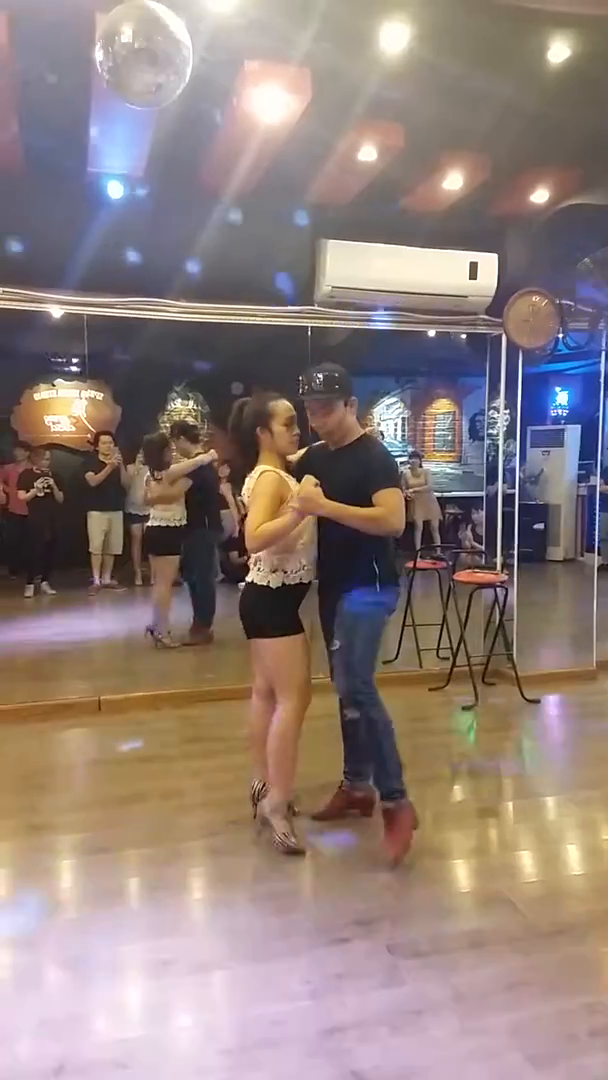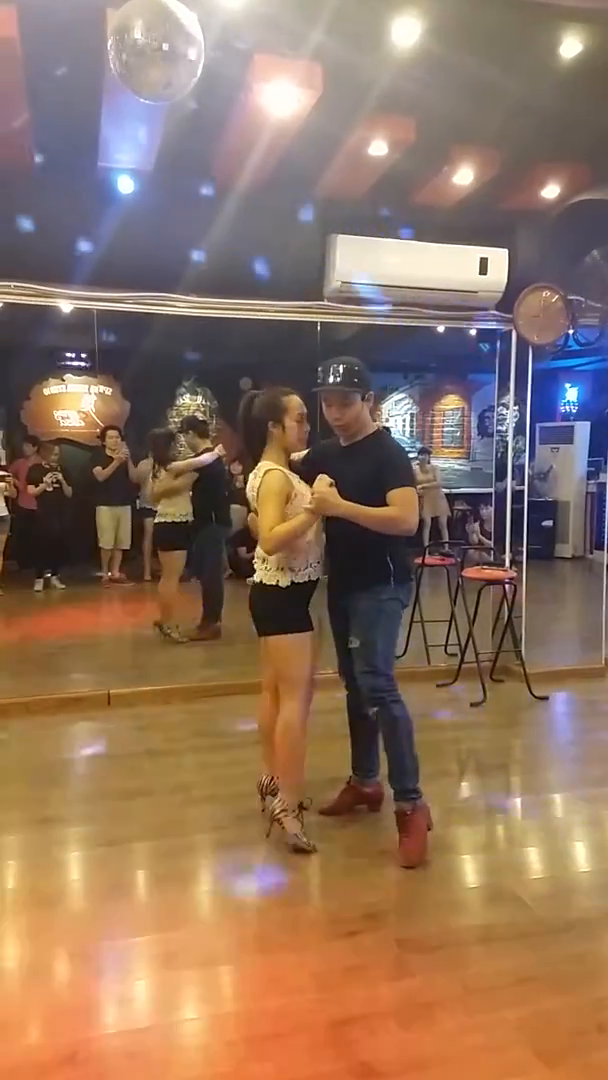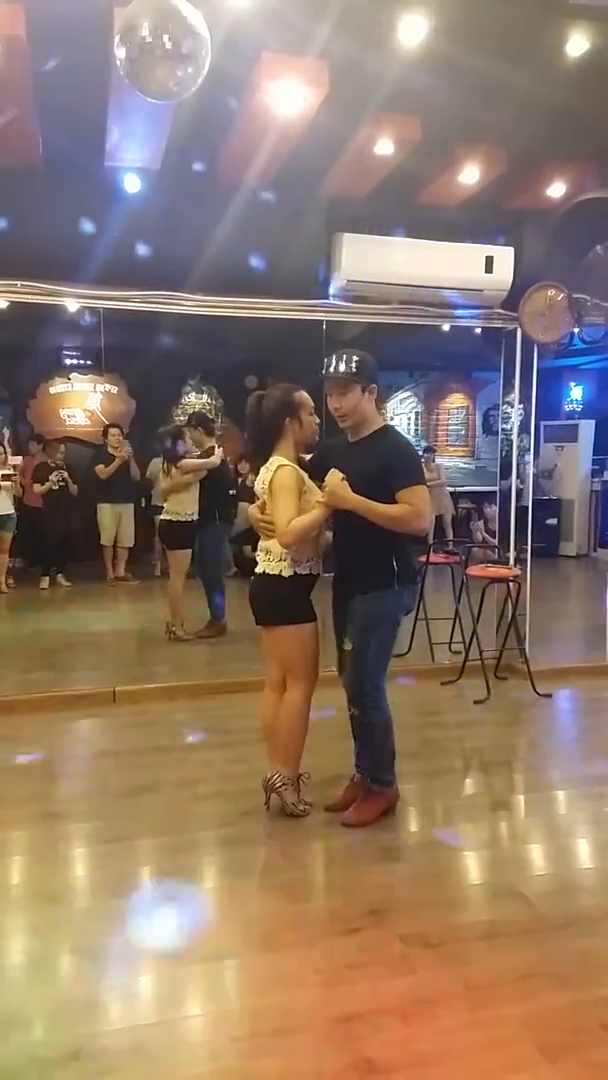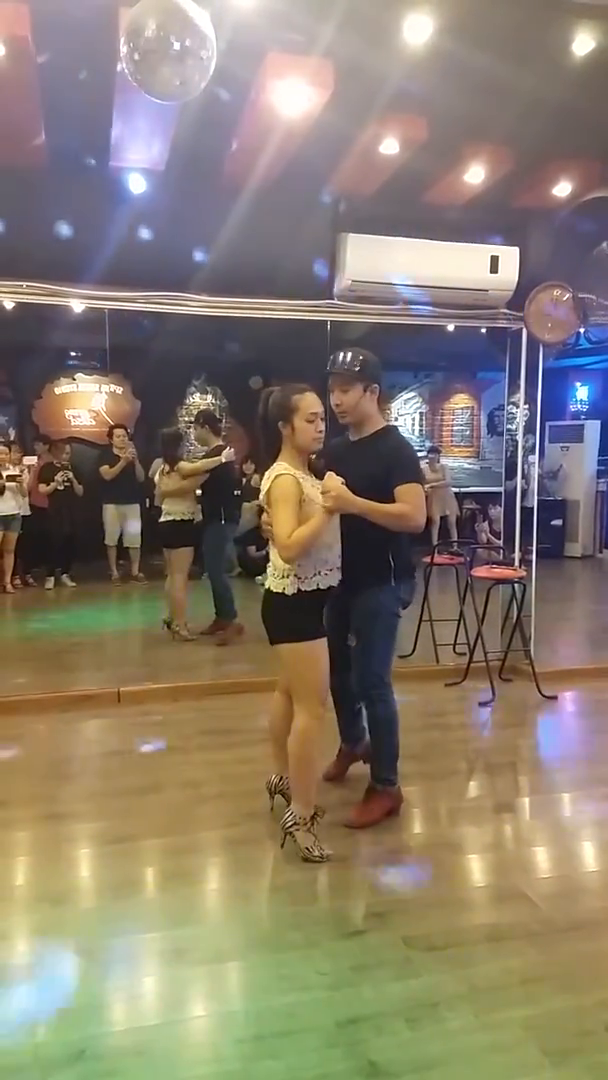
dt=0.5s
person 1, frame 1
left shoulder: (373, 457)
right shoulder: (313, 458)
left elbow: (393, 521)
right elbow: (289, 503)
left wrist: (325, 506)
left hip: (368, 587)
right hip: (333, 586)
left knee: (358, 689)
right knee: (346, 688)
left ankle: (396, 803)
right ankle: (356, 784)
person 1, frame 2
left shoulder: (388, 453)
right shoulder: (322, 454)
left elbow: (406, 521)
left wrist: (340, 507)
left hip: (381, 585)
right hip: (342, 584)
left knee: (378, 688)
right knee: (355, 684)
left ankle: (411, 805)
right ankle: (364, 780)
person 1, frame 3
left shoulder: (396, 451)
right shoulder: (333, 451)
left elbow: (419, 520)
left wrist: (352, 500)
right wrist: (258, 509)
left hip: (384, 586)
right hip: (348, 581)
left knee: (364, 685)
right knee: (354, 682)
left ankle: (382, 787)
right ankle: (363, 774)
person 1, frame 4
left shoulder: (395, 450)
right shoulder: (335, 451)
left elbow: (415, 518)
left wrist: (353, 503)
left hip: (382, 581)
right hip: (344, 577)
left knee: (371, 680)
right knee: (336, 667)
left ankle: (386, 786)
right ankle: (353, 742)
person 2, frame 1
left shoulder: (276, 473)
right shoulder: (269, 478)
right elbow: (254, 539)
right wrist: (300, 511)
left hip: (270, 596)
right hip: (272, 598)
left knee: (266, 694)
right knee: (292, 699)
left ankle: (264, 786)
right ankle: (276, 804)
person 2, frame 2
left shoulder: (282, 469)
right shoulder: (273, 476)
right elbow: (269, 540)
right wrist: (313, 510)
left hip: (280, 592)
right hip: (282, 594)
left knee: (275, 691)
right knee: (296, 697)
left ankle: (272, 780)
right ankle: (287, 805)
person 2, frame 3
left shoulder: (278, 467)
right shoulder: (285, 472)
right elbow: (288, 534)
right wrist: (328, 504)
left hip: (272, 584)
right hip: (284, 586)
left knee: (277, 682)
right knee: (300, 683)
left ankle: (277, 772)
right ankle: (286, 777)
person 2, frame 4
left shoulder: (304, 471)
right shoulder: (284, 480)
right elbow: (288, 548)
right wrist: (328, 510)
left hip: (300, 598)
right hip: (294, 601)
left knee: (288, 692)
right knee: (311, 707)
left ankle: (281, 776)
right ankle: (300, 815)
